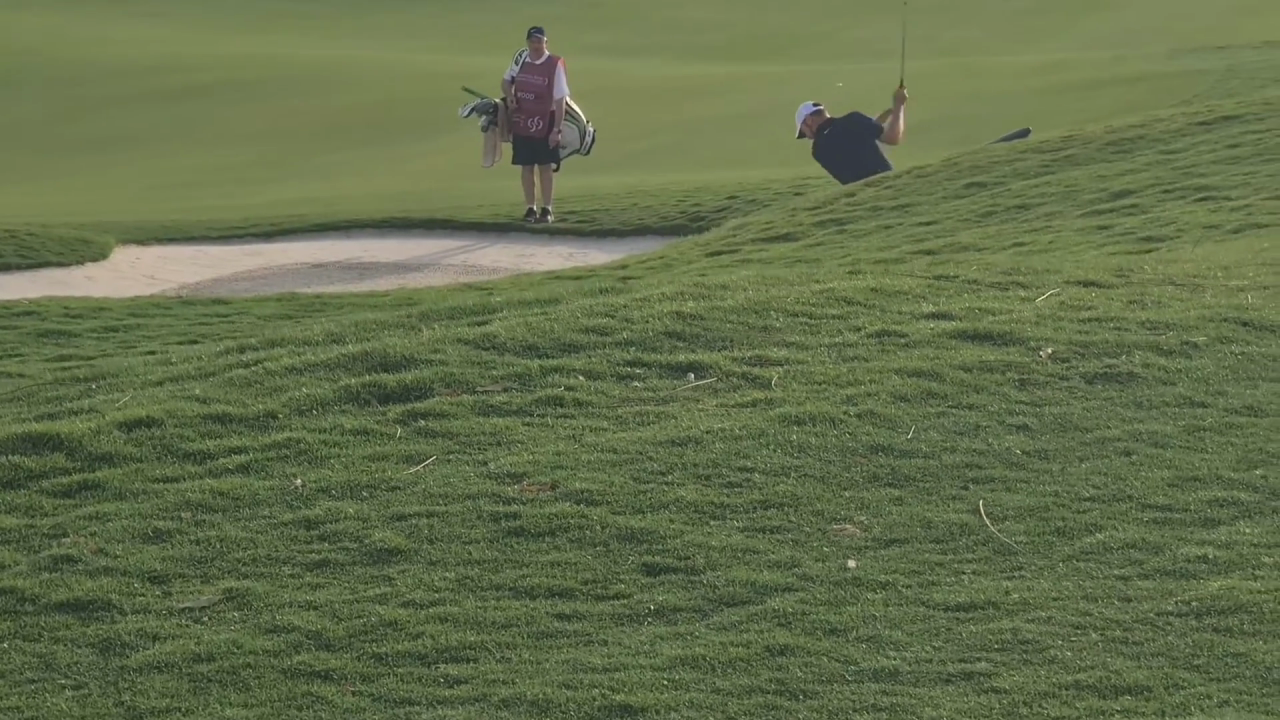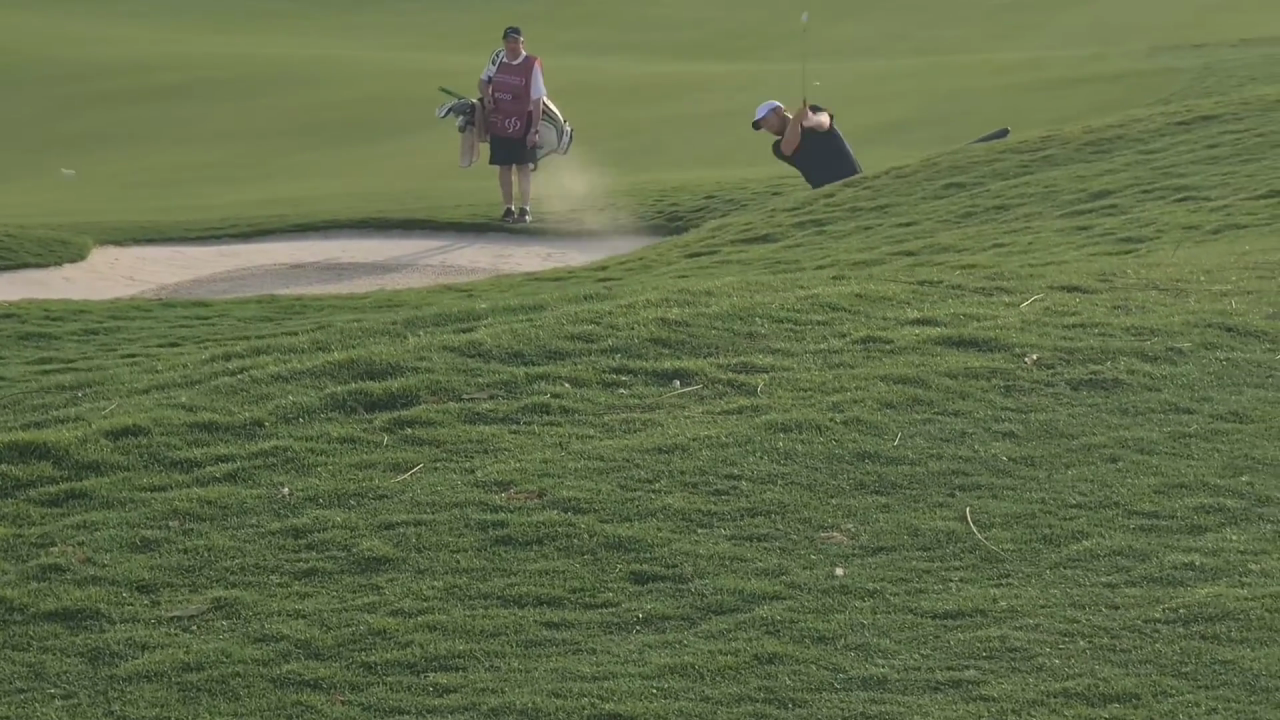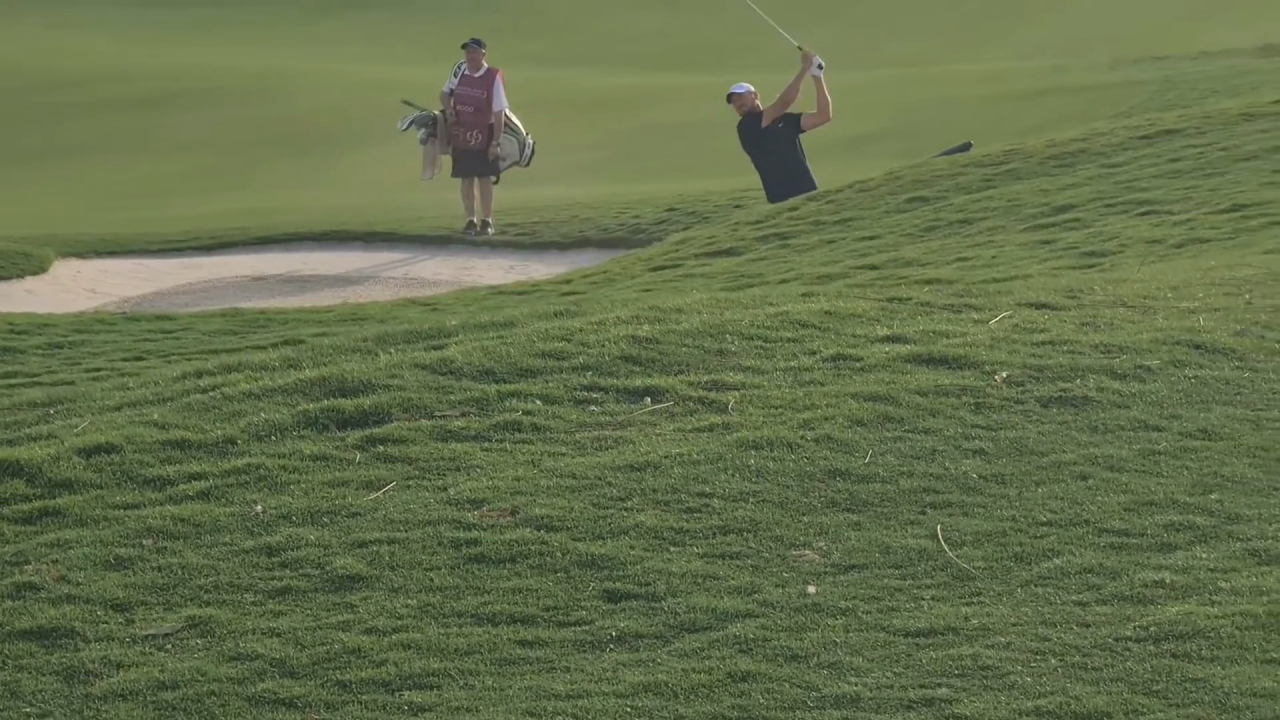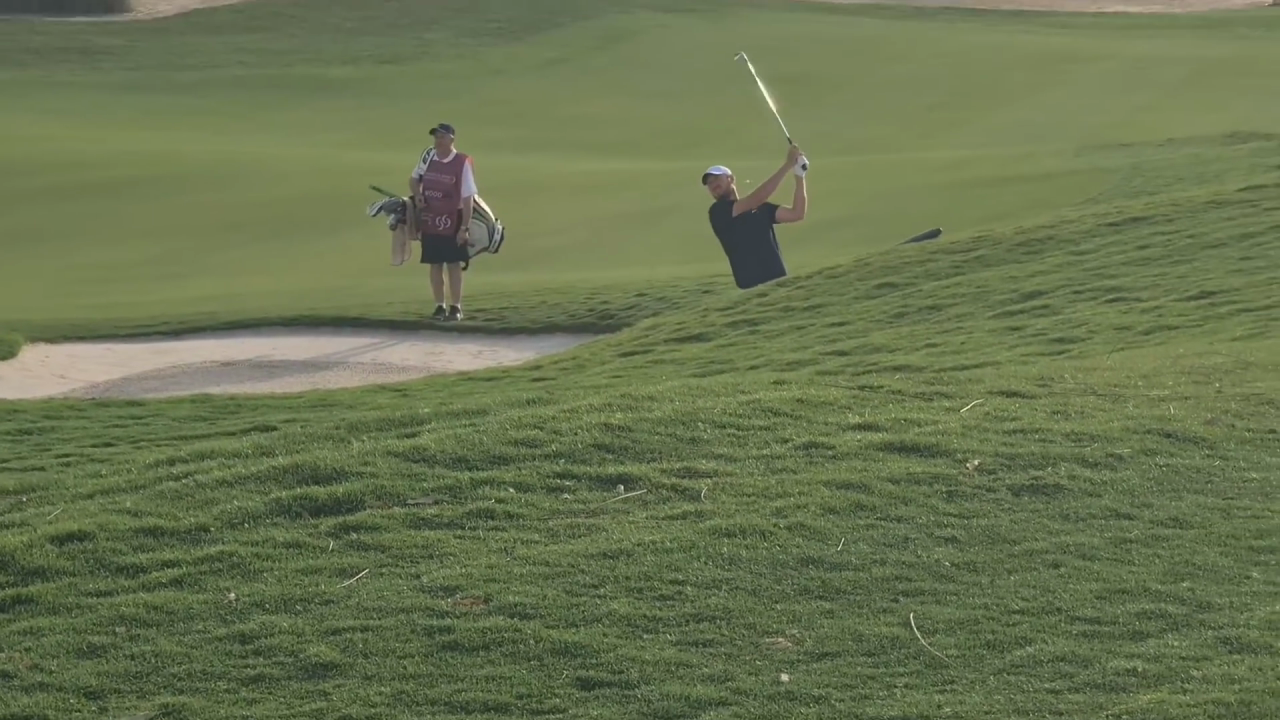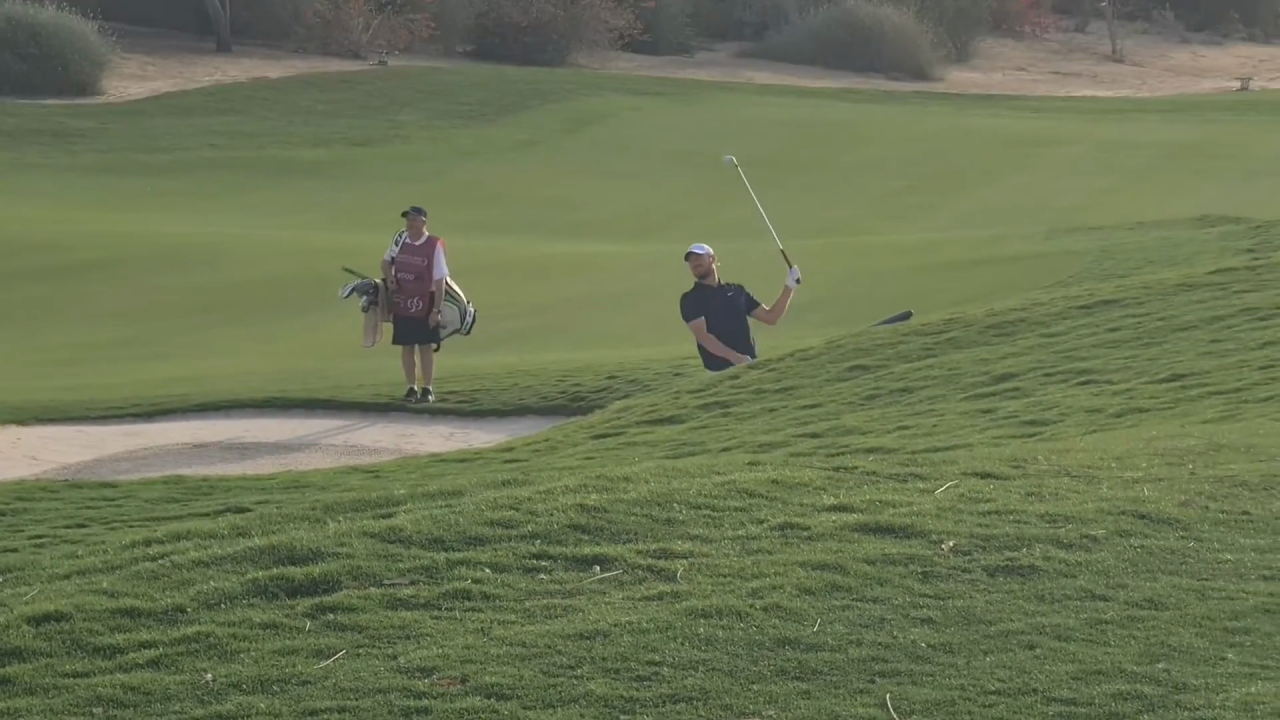
dt=0.5s
person 1, frame 1
left shoulder: (555, 64)
right shoulder: (520, 58)
left elbow: (560, 99)
right elbow: (507, 80)
left wrist: (557, 129)
right wrist: (509, 95)
left hip: (544, 123)
right hip: (521, 121)
left knee: (545, 167)
right knee: (526, 167)
left ankle: (547, 209)
right ankle: (531, 208)
person 1, frame 2
left shoulder: (532, 64)
right shoulder: (497, 58)
left elbow: (537, 99)
right elbow: (483, 80)
left wrist: (534, 129)
right wrist: (486, 96)
left hip: (521, 123)
right hip: (498, 122)
left knee: (523, 167)
right knee: (504, 167)
left ankle: (525, 209)
right ankle: (509, 208)
person 1, frame 3
left shoulder: (494, 76)
right shoulder: (459, 70)
left elbow: (499, 112)
right elbow: (445, 92)
left wrist: (495, 142)
right wrist: (448, 108)
left hip: (483, 135)
right hip: (460, 134)
left knee: (485, 179)
right knee: (466, 179)
left ankle: (487, 222)
right ankle: (471, 220)
person 1, frame 4
left shoulder: (463, 162)
right shoulder: (428, 156)
left elbow: (467, 197)
right elbow: (414, 179)
left wrist: (464, 227)
right wrist: (417, 194)
left hip: (451, 221)
right hip: (429, 220)
left knee: (453, 265)
right knee: (435, 265)
left ankle: (456, 307)
right ankle: (440, 306)
person 1, frame 5
left shoulder: (434, 245)
right shoulder: (400, 238)
left elbow: (439, 279)
right elbow: (387, 261)
left wrist: (436, 309)
right wrist: (389, 277)
left hip: (423, 303)
right hip: (401, 302)
left knee: (425, 347)
right knee: (406, 346)
left ankle: (427, 389)
right ankle: (411, 388)
